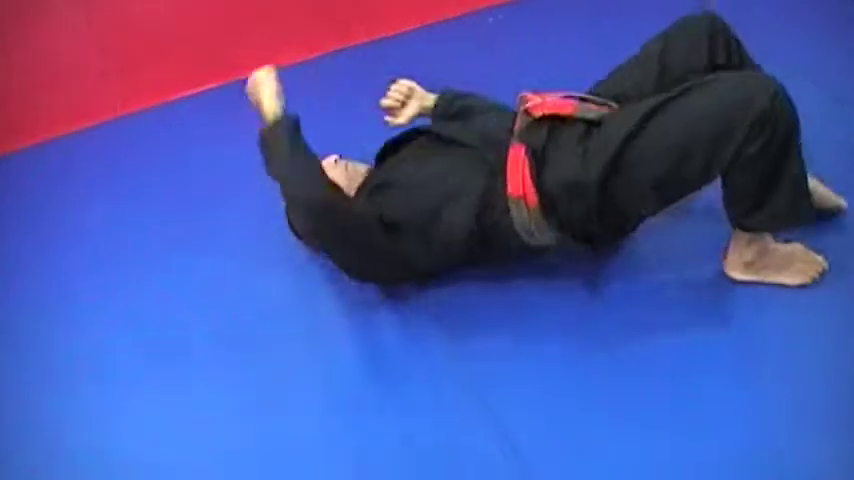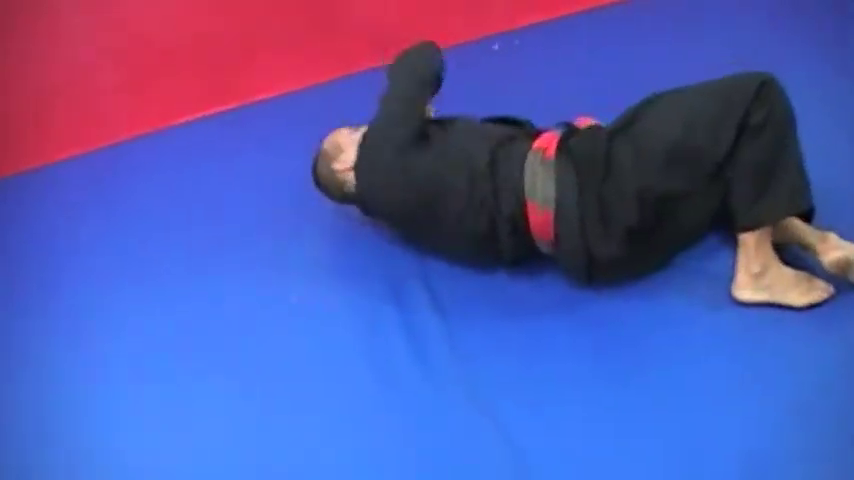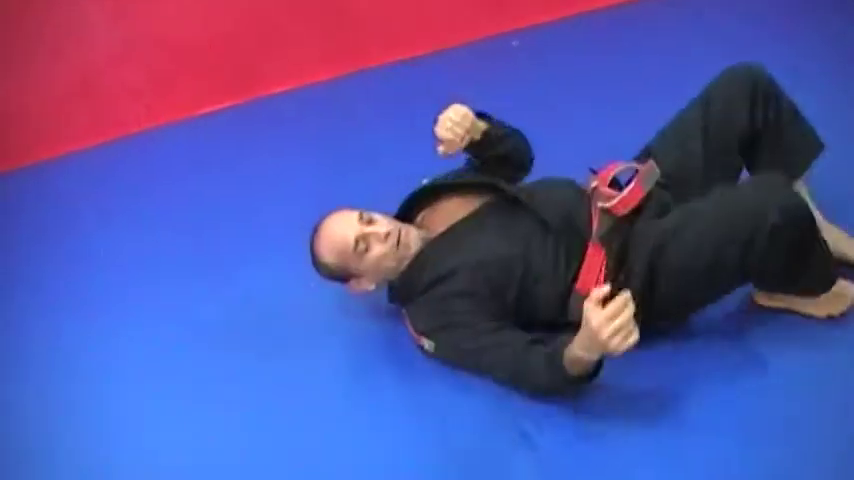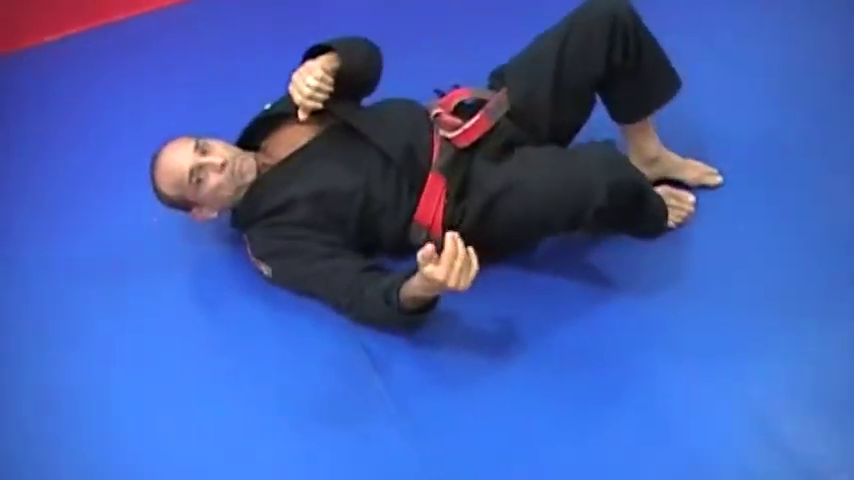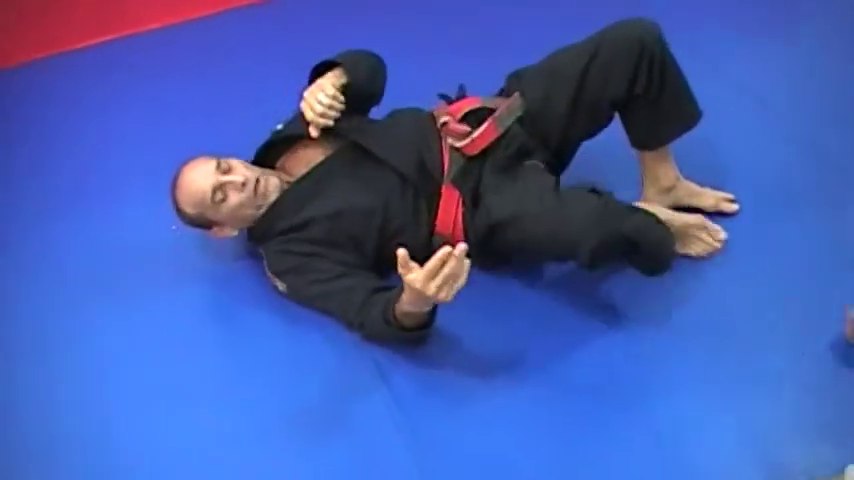
dt=0.7s
person 1, frame 1
left shoulder: (405, 170)
right shoulder: (380, 240)
left elbow: (489, 118)
right elbow: (323, 218)
left wrist: (431, 103)
right wrist: (274, 119)
left hip: (576, 128)
right hip: (579, 185)
left knee: (702, 34)
right knee: (761, 101)
left ankle: (783, 179)
right ankle: (752, 250)
person 1, frame 2
left shoulder: (396, 193)
right shoulder: (384, 163)
right elbow: (421, 62)
right wrist: (416, 105)
right hip: (589, 194)
right knee: (754, 96)
right ankle: (756, 269)
person 1, frame 3
left shoulder: (435, 197)
right shoulder: (434, 311)
left elbow: (517, 155)
right elbow: (529, 366)
left wrist: (473, 125)
right wrist: (584, 348)
right hip: (633, 272)
left knee: (745, 85)
right knee: (769, 202)
left ankle: (809, 230)
right ankle: (792, 287)
person 1, frame 4
left shoulder: (285, 115)
right shoulder: (274, 238)
left elbow: (367, 59)
right elbow: (364, 294)
left wrist: (324, 64)
right wrist: (420, 288)
left hip: (480, 118)
right hip: (474, 203)
right knee: (601, 176)
left ankle: (646, 153)
right ankle: (646, 209)
person 1, frame 5
left shoulder: (296, 134)
right shoulder: (289, 253)
left elbow: (369, 69)
right elbow: (372, 313)
left wrist: (331, 81)
right wrist: (413, 300)
left hip: (488, 125)
right hip: (479, 206)
left knee: (635, 40)
right knee: (589, 224)
left ankle: (662, 184)
right ankle: (652, 225)
